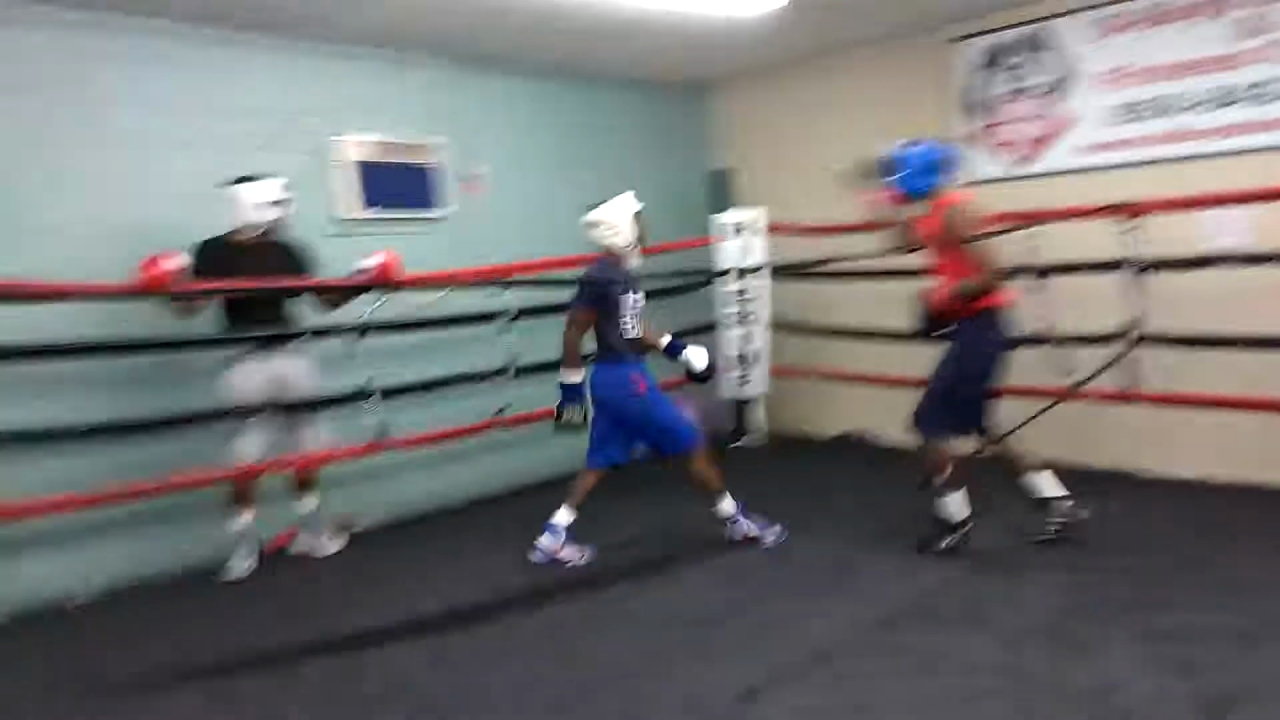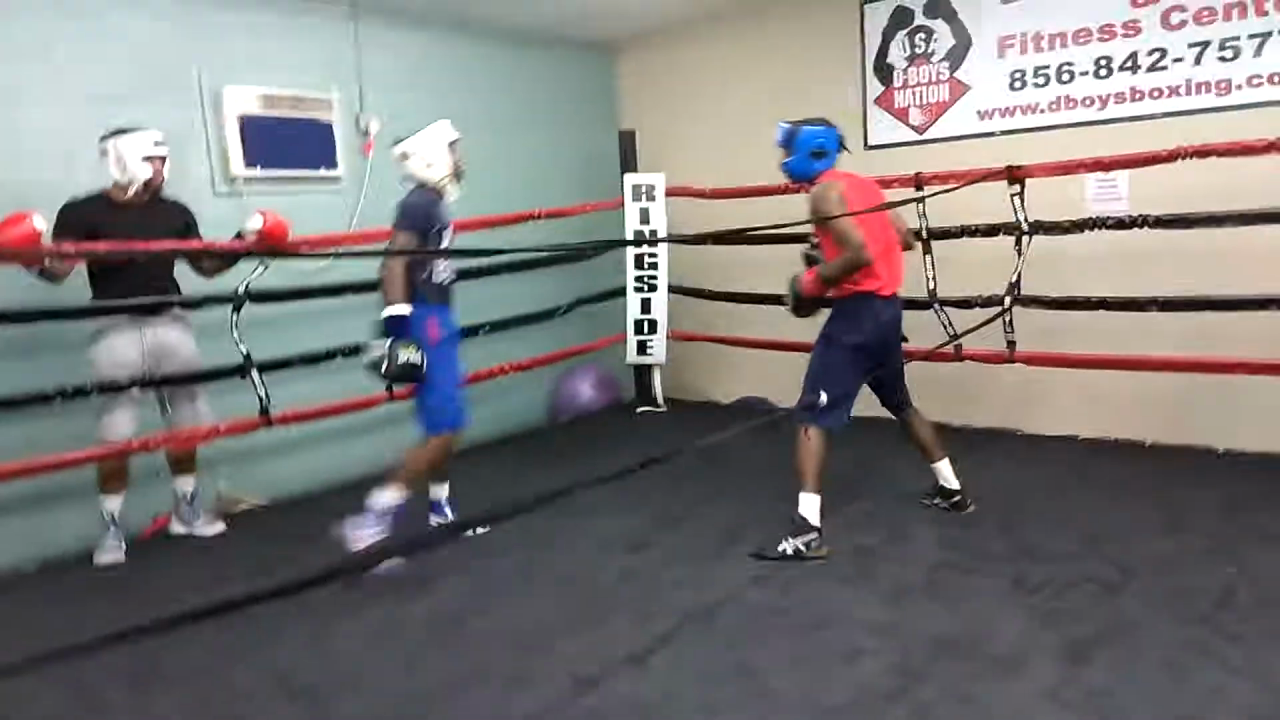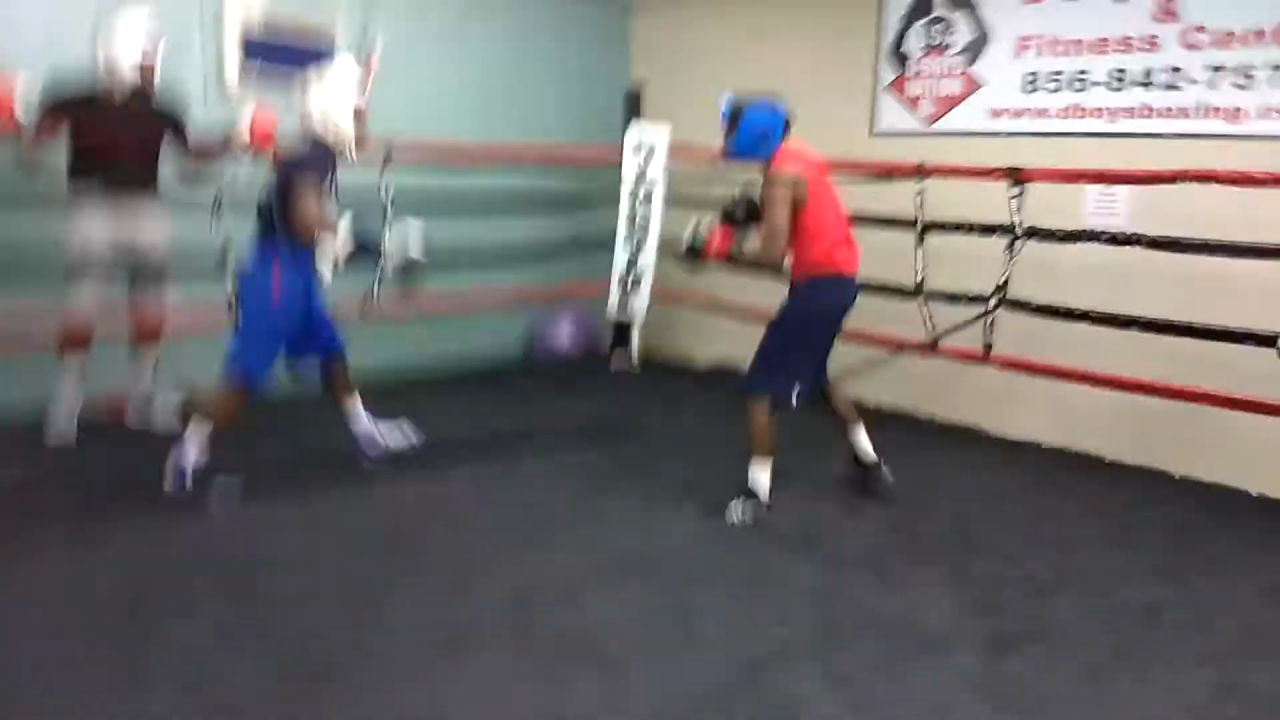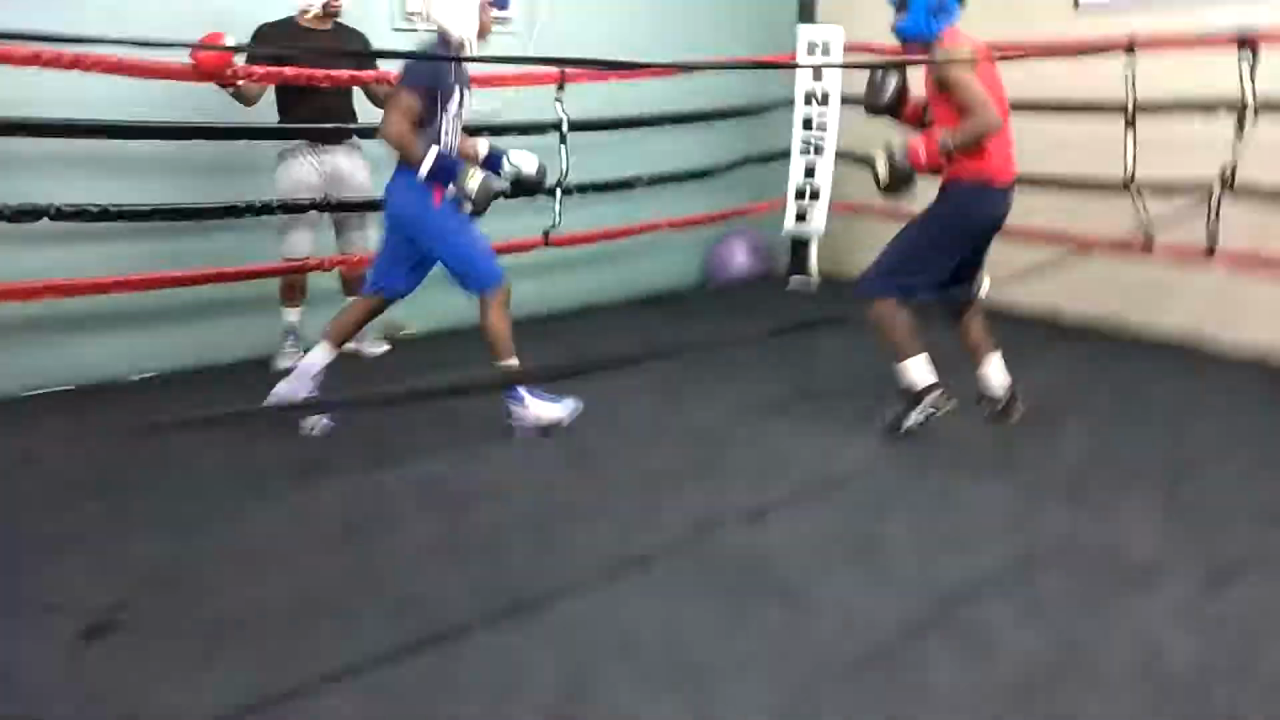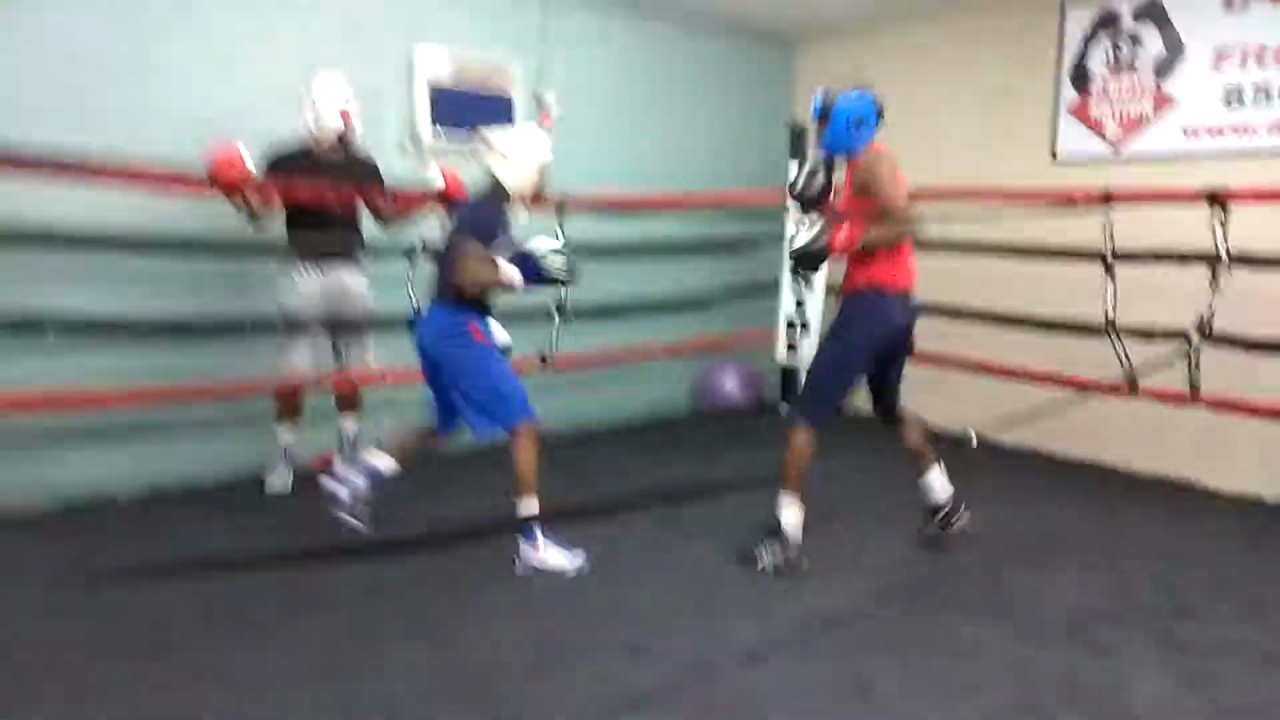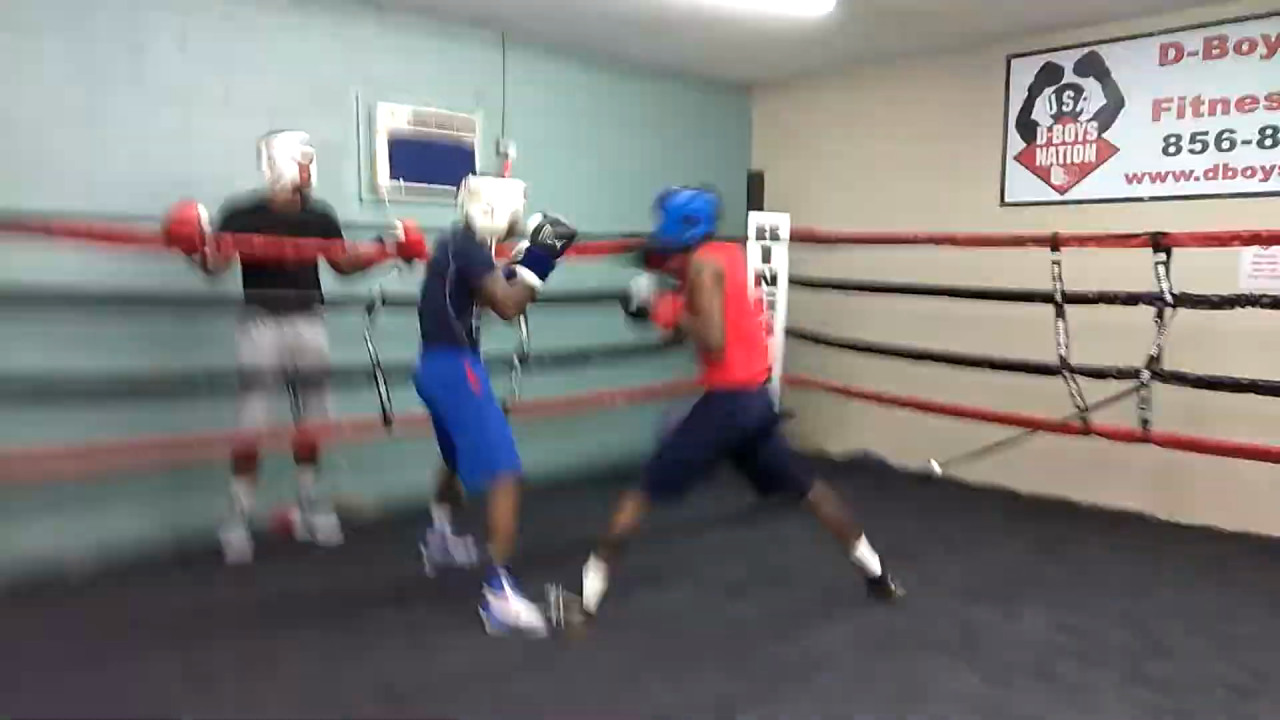
dt=0.3s
person 1, frame 1
left shoulder: (952, 211)
right shoulder: (937, 212)
left elbow: (991, 273)
right elbow: (911, 240)
left wrist: (943, 298)
left hip: (978, 325)
right hip: (976, 325)
left knee: (930, 423)
right knee: (972, 427)
left ankle: (955, 519)
right ankle: (1056, 501)
person 1, frame 2
left shoulder: (826, 192)
right shoulder: (861, 186)
left elbow: (859, 254)
right elbow: (904, 237)
left wrist: (813, 281)
left hip: (857, 308)
right hip: (885, 305)
left knee: (812, 413)
right knee: (899, 403)
left ankle: (807, 528)
right ankle: (951, 489)
person 1, frame 3
left shoulder: (781, 173)
right shoulder: (800, 159)
left elbow: (773, 251)
right wrist: (758, 214)
left hip: (822, 285)
right hip: (837, 281)
left knee: (764, 386)
right knee: (809, 378)
left ankle: (756, 494)
right ankle: (869, 462)
person 1, frame 4
left shoulder: (945, 56)
right shoulder: (965, 49)
left elbow: (988, 120)
left wrist: (920, 152)
right wrist: (906, 107)
left hip: (972, 195)
right hip: (986, 191)
left knee: (879, 290)
right knee: (955, 296)
left ankle: (924, 386)
right ankle: (1002, 393)
person 1, frame 5
left shoulder: (870, 162)
right shoulder: (864, 167)
left elbow: (904, 224)
left wrist: (839, 240)
right wrist: (824, 202)
left hip: (872, 304)
right hip: (893, 306)
left knee: (805, 414)
right knee: (890, 406)
left ankle: (788, 536)
right ankle: (943, 502)
person 1, frame 6
left shoulder: (703, 263)
right shoulder: (726, 254)
left elbow: (710, 338)
left wrist: (662, 313)
left hip: (728, 401)
right hip: (756, 401)
left knee: (642, 491)
right knee: (803, 487)
left ankle: (589, 593)
right ankle: (875, 572)
person 2, frame 1
left shoulder: (623, 273)
right shoulder: (602, 277)
right elbow: (573, 336)
left wrist: (676, 348)
right wrist: (570, 389)
left hip: (621, 375)
right hip: (624, 380)
left knee: (602, 463)
right knee: (693, 445)
left ankle: (552, 538)
right ankle: (737, 522)
person 2, frame 2
left shoulder: (431, 203)
right shoulder: (420, 204)
left elbow: (402, 266)
right elbow: (394, 266)
left wrist: (390, 331)
right wrist: (398, 330)
left hip: (437, 324)
right hip: (427, 328)
left knee: (449, 422)
right knee: (443, 435)
left ankle: (440, 511)
right ankle: (376, 518)
person 2, frame 3
left shoulder: (320, 156)
right shoulder: (313, 156)
right elbow: (306, 220)
left hip: (291, 272)
right hip: (277, 274)
left knee: (331, 352)
right knee: (248, 376)
left ankle: (364, 431)
right ankle: (187, 461)
person 2, frame 4
left shoulder: (452, 66)
right shoulder: (432, 64)
right elbow: (394, 128)
left wrist: (502, 160)
right wrist: (440, 169)
left hip: (422, 196)
right hip: (422, 196)
left knee: (381, 293)
right knee: (494, 288)
left ankle: (302, 380)
right ankle: (523, 398)
person 2, frame 5
left shoulder: (484, 205)
right shoulder: (487, 210)
right elbow: (470, 278)
right wrist: (527, 270)
left hip: (441, 326)
right hip: (458, 329)
left knee: (446, 423)
right knee: (524, 426)
left ankle: (358, 477)
right ankle: (533, 540)
person 2, frame 6
left shoulder: (459, 246)
right shoulder: (468, 246)
left elbow: (495, 291)
right elbow: (508, 306)
left wrist: (527, 261)
right wrist: (538, 260)
left hip: (442, 366)
right hip: (455, 370)
left knee: (459, 461)
right knee: (502, 476)
left ankle: (439, 539)
right ankle: (498, 592)
person 3, frame 1
left shoulder: (286, 252)
right shoulder: (215, 253)
left elbow: (326, 299)
right elbow: (190, 307)
right wrist: (172, 288)
left hip: (290, 356)
right hip: (249, 362)
left knee: (308, 450)
right knee: (247, 460)
left ankle: (312, 529)
right ankle: (243, 545)
person 3, frame 2
left shoulder: (176, 212)
right shoulder: (84, 212)
left elbow: (208, 266)
right elbow: (59, 271)
left wrist: (245, 243)
right wrist: (37, 260)
left hip: (171, 325)
right hip: (120, 331)
left knee: (186, 427)
right knee: (118, 436)
left ankle: (187, 512)
right ankle: (113, 529)
person 3, frame 3
left shoulder: (160, 112)
right shoulder: (75, 101)
left elbow: (192, 156)
right elbow: (38, 142)
left wrist: (227, 144)
right wrist: (27, 140)
left hip: (145, 212)
right hip: (97, 209)
left knee: (150, 313)
right knee: (81, 313)
left ankle: (143, 396)
right ankle: (67, 399)
person 3, frame 4
left shoulder: (353, 40)
right shoulder: (272, 36)
left elbow: (381, 96)
right elbow: (250, 92)
right wrist: (226, 78)
left hip: (347, 153)
right hip: (301, 154)
left knee: (357, 249)
right knee: (296, 254)
left ankle: (358, 332)
right ankle: (289, 340)
person 3, frame 5
left shoulder: (363, 166)
right shoulder: (288, 164)
left elbow: (387, 215)
right elbow: (262, 212)
right wrist: (242, 195)
left hip: (350, 274)
right hip: (307, 272)
left knee: (352, 370)
right knee: (295, 373)
left ankle: (350, 447)
right ankle: (284, 457)
person 3, frame 6
left shoulder: (320, 214)
right shoulder: (241, 213)
left elbow: (345, 265)
right elbow: (217, 265)
left wrist: (384, 251)
right wrist: (197, 252)
left hip: (309, 322)
right hip: (264, 324)
left knee: (312, 424)
right knee: (253, 426)
left ankle: (309, 510)
right ankle: (240, 517)
